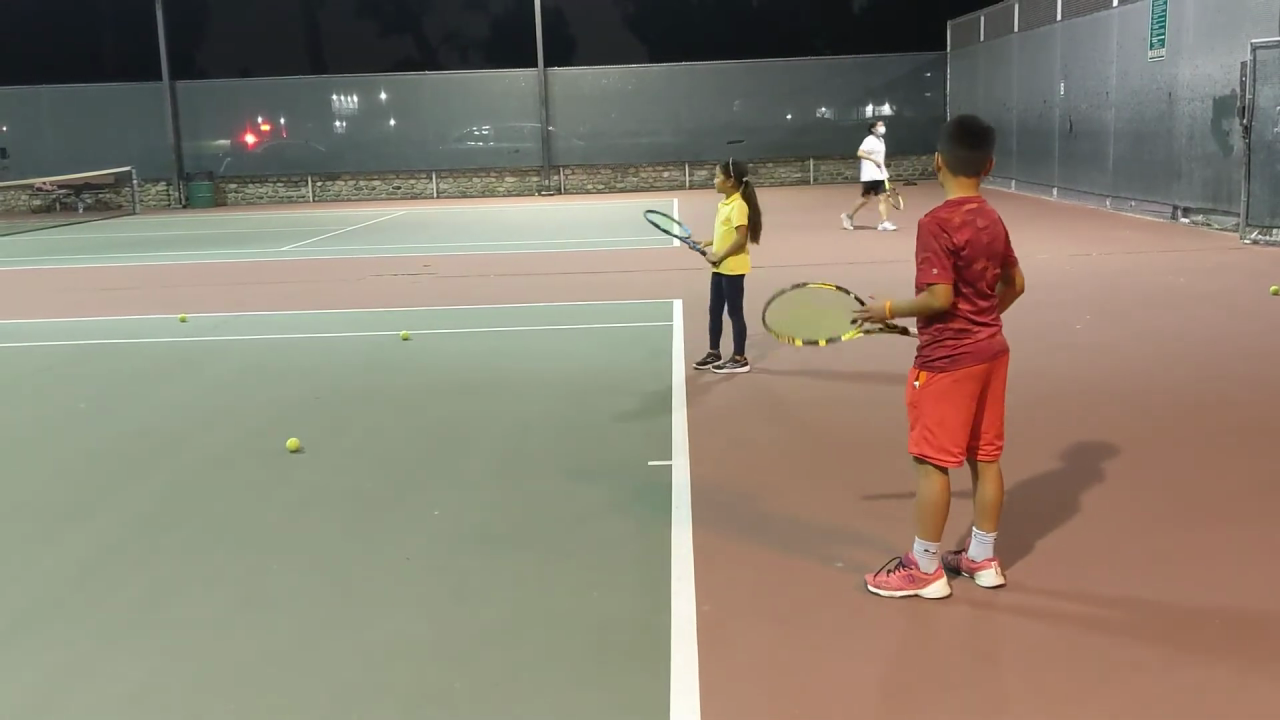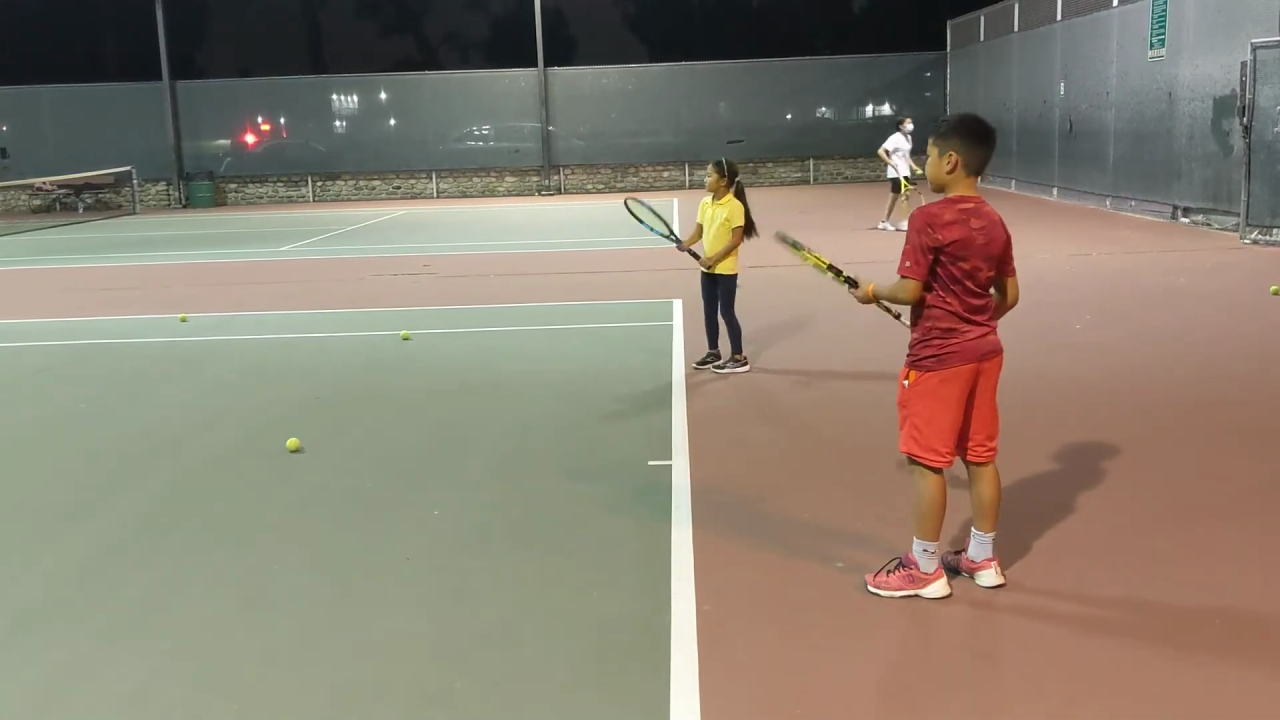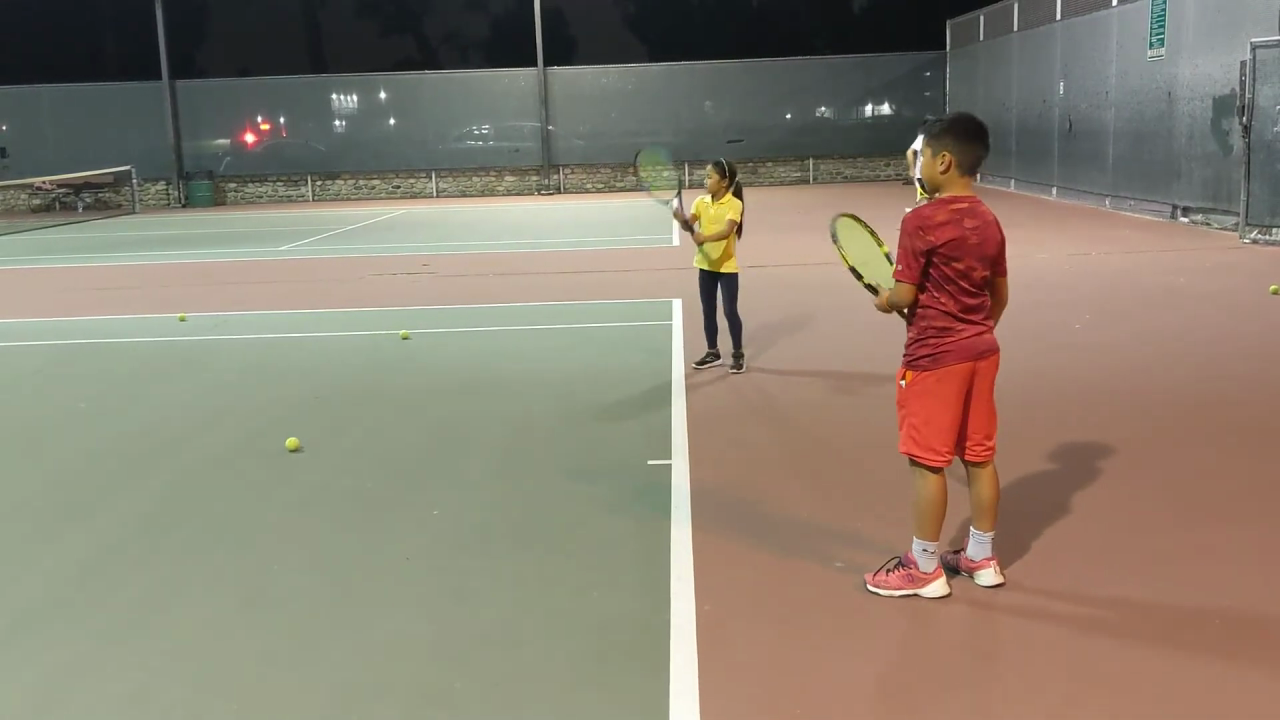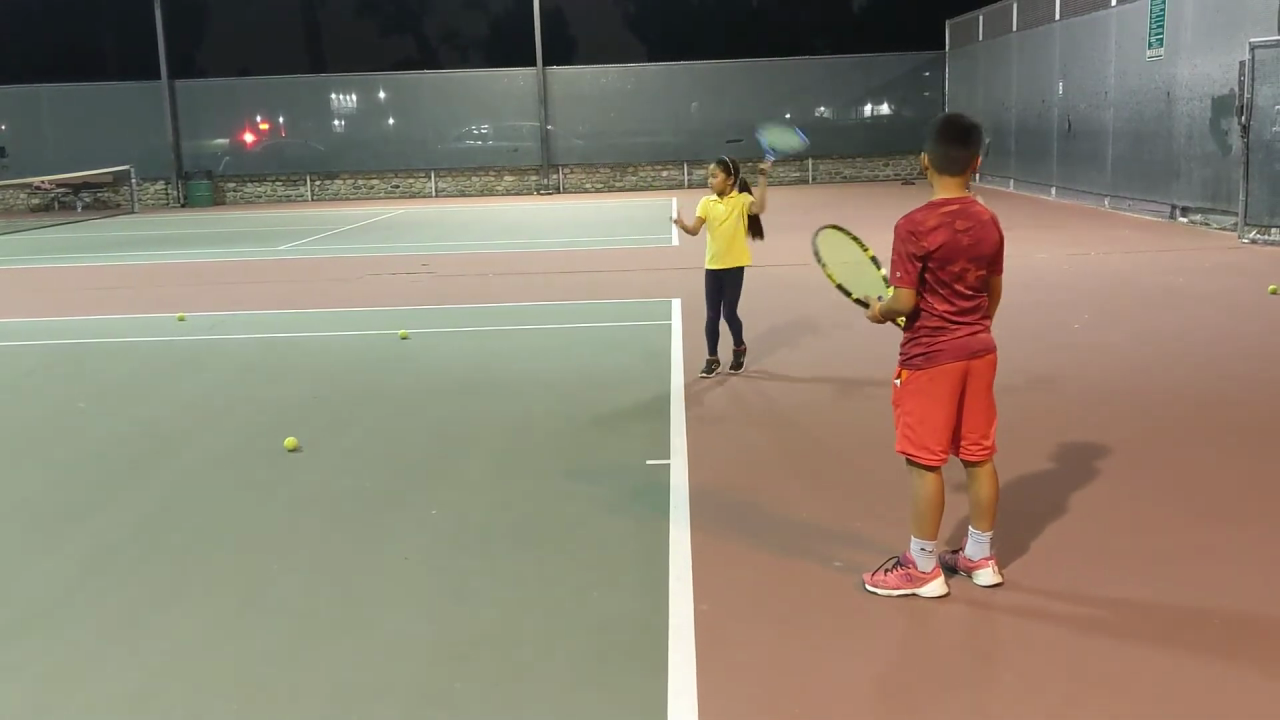
dt=0.3s
person 1, frame 1
left shoulder: (937, 223)
right shoulder: (993, 220)
left elbow: (938, 298)
right elbow: (1015, 285)
left wrist: (890, 309)
left hip: (947, 359)
right hip: (991, 352)
left knee: (931, 461)
right knee: (985, 456)
left ankle: (925, 568)
right ankle: (982, 558)
person 1, frame 2
left shoulder: (928, 219)
right shoulder: (995, 223)
left elbow: (910, 291)
right elbow: (1009, 295)
left wrist: (873, 292)
left hip: (937, 358)
right hip: (984, 352)
left knee: (927, 461)
right knee: (981, 456)
left ankle: (926, 568)
right ankle: (982, 558)
person 1, frame 3
left shoulder: (921, 221)
right shoulder: (990, 223)
left elbow: (904, 295)
right elbow: (1000, 297)
left wrist: (884, 301)
left hip: (934, 357)
right hip: (982, 352)
left knee: (927, 462)
right knee: (979, 456)
left ankle: (924, 568)
right ankle: (981, 557)
person 1, frame 4
left shoulder: (914, 226)
right shoulder: (989, 222)
left elbow: (906, 302)
right elbow: (994, 292)
left wrist: (879, 311)
left hip: (929, 358)
right hip: (979, 352)
left knee: (925, 460)
right knee: (979, 455)
left ankle: (923, 567)
right ankle: (980, 557)
person 2, frame 1
left shoulder: (739, 206)
right shoulder: (725, 203)
left elbow: (741, 239)
left wrist: (720, 256)
right wrist: (708, 244)
left hip: (733, 268)
right hip: (720, 268)
left knee: (734, 313)
right knee: (714, 311)
left ankle: (739, 359)
right ankle: (714, 353)
person 2, frame 2
left shoulder: (734, 206)
right shoulder: (705, 203)
left elbow: (736, 239)
right elbow: (699, 232)
left wrist: (714, 258)
right wrist: (686, 244)
left hip: (726, 268)
right hip: (708, 268)
left knee: (727, 312)
right knee: (709, 312)
left ankle: (739, 358)
right ankle: (713, 352)
person 2, frame 3
left shoulder: (734, 204)
right shoulder: (701, 202)
left elbow: (726, 230)
right elbow: (689, 223)
left wrist: (706, 237)
right wrist: (681, 219)
left hip: (727, 267)
right hip: (706, 265)
left knee: (730, 311)
right knee: (708, 311)
left ankle: (738, 354)
right ankle: (713, 352)
person 2, frame 4
left shoulder: (742, 200)
right shoulder: (706, 202)
left elbow: (758, 209)
right elbow: (694, 230)
left wrist: (763, 179)
right wrist: (683, 225)
left hip: (735, 265)
right hip: (713, 266)
left knee: (729, 313)
right knee: (712, 315)
left ankle: (739, 348)
right ankle: (712, 358)
